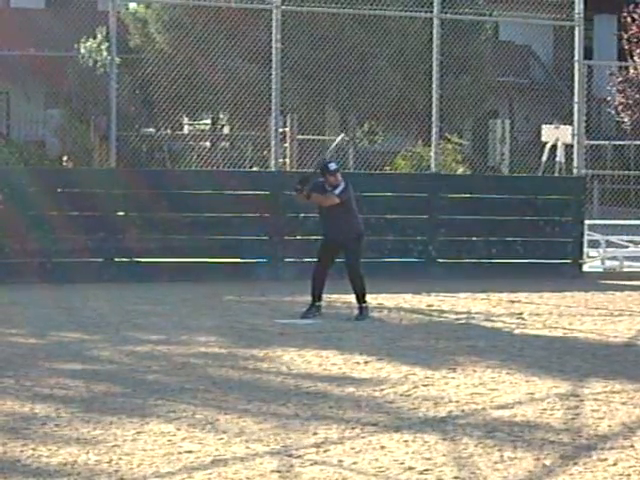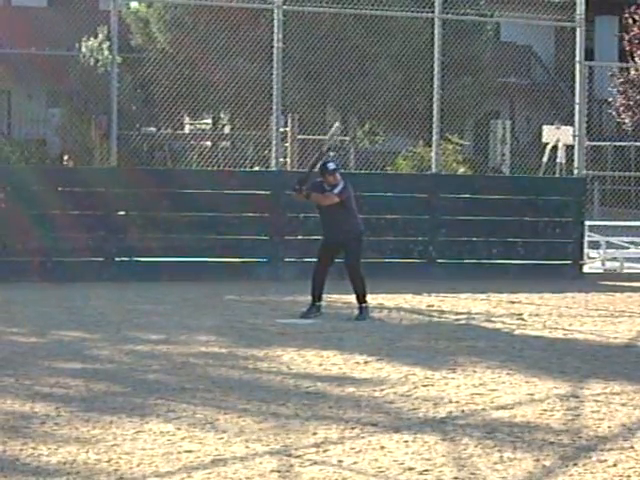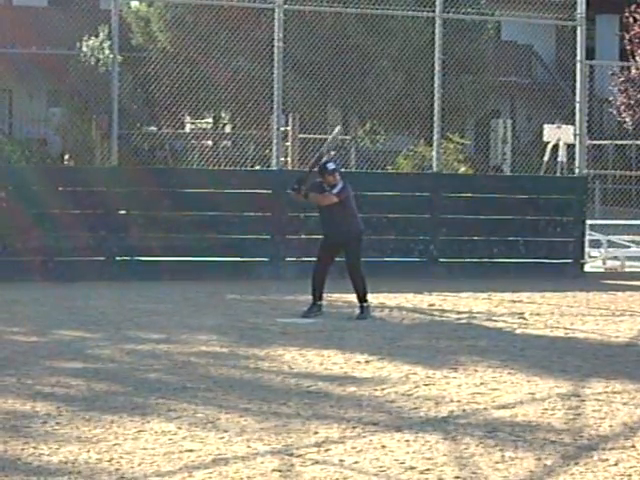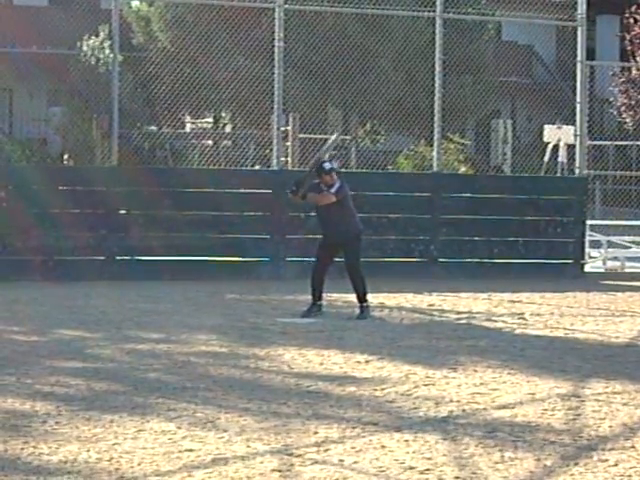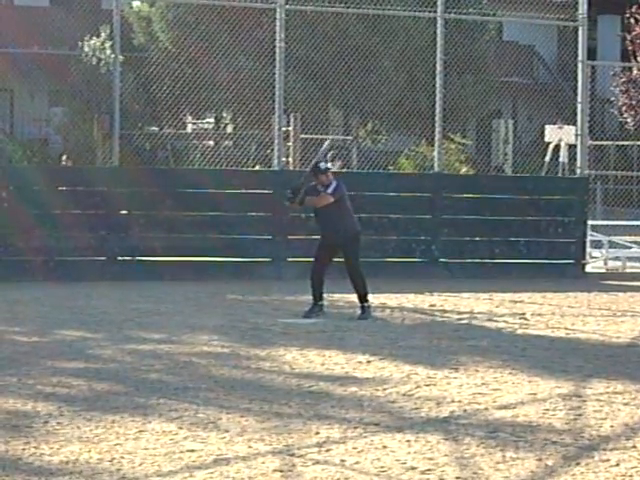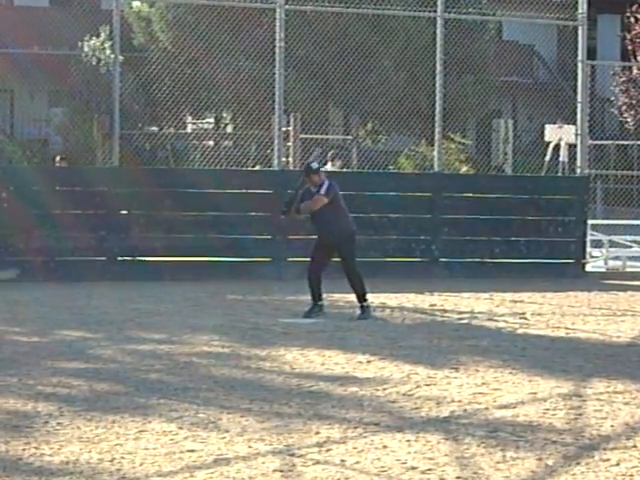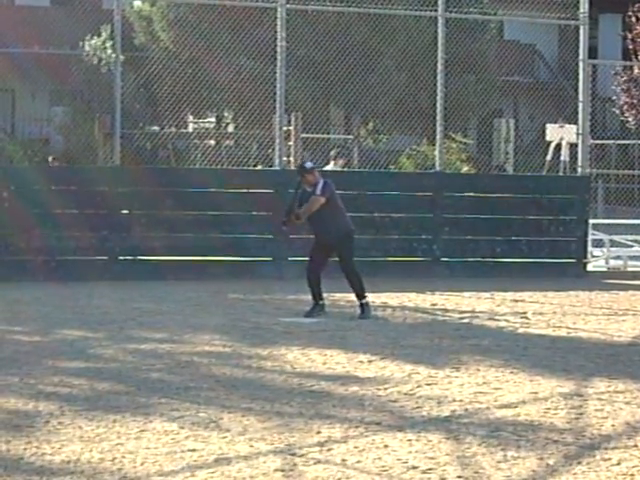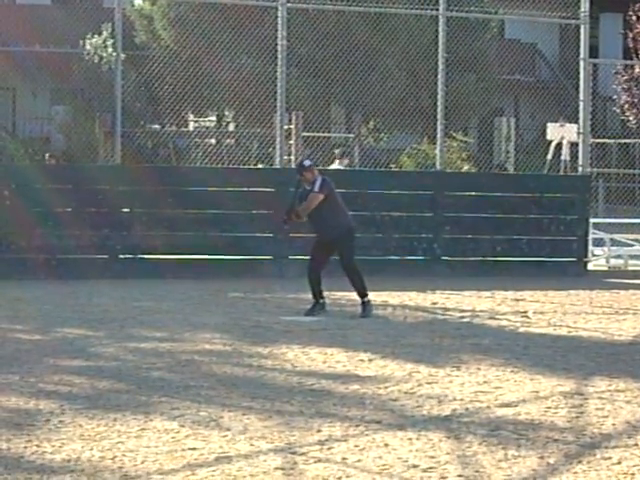
dt=0.2s
person 1, frame 1
left shoulder: (344, 186)
right shoulder: (318, 185)
left elbow: (325, 201)
right elbow: (303, 195)
left wrist: (307, 193)
right wrist: (302, 189)
left hip: (352, 235)
right hip: (331, 236)
left knee: (353, 269)
right knee: (319, 269)
left ankle: (363, 306)
right ankle: (315, 305)
person 1, frame 2
left shoulder: (343, 186)
right shoulder: (318, 185)
left elbow: (325, 200)
right elbow: (302, 194)
left wrist: (306, 193)
right wrist: (300, 189)
left hip: (352, 235)
right hip: (331, 236)
left knee: (353, 269)
right knee: (319, 269)
left ankle: (363, 306)
right ankle: (316, 305)
person 1, frame 3
left shoulder: (343, 186)
right shoulder: (318, 185)
left elbow: (323, 200)
right elbow: (302, 194)
left wrist: (305, 193)
right wrist: (299, 189)
left hip: (352, 235)
right hip: (331, 235)
left knee: (354, 269)
right knee: (319, 269)
left ankle: (364, 305)
right ankle: (317, 304)
person 1, frame 4
left shoulder: (340, 186)
right shoulder: (315, 186)
left elbow: (321, 200)
right elbow: (298, 198)
left wrist: (303, 194)
right wrist: (297, 191)
left hip: (351, 235)
right hip: (330, 236)
left knee: (353, 269)
right knee: (318, 269)
left ankle: (364, 305)
right ankle: (316, 304)
person 1, frame 5
left shoulder: (337, 186)
right shoulder: (311, 188)
left elbow: (319, 202)
right elbow: (298, 204)
left wrist: (301, 199)
right wrist: (294, 197)
left hip: (349, 235)
right hip: (328, 237)
left knee: (353, 269)
right knee: (317, 269)
left ankle: (365, 306)
right ankle: (317, 305)
person 1, frame 6
left shoulder: (329, 186)
right shoulder: (306, 193)
left elbow: (315, 205)
right elbow: (300, 212)
left wrist: (297, 208)
right wrist: (292, 210)
left hip: (345, 235)
right hip: (325, 238)
left knee: (350, 269)
right knee: (313, 270)
left ankle: (364, 305)
right ankle: (317, 304)
person 1, frame 7
left shoulder: (324, 185)
right shoulder: (302, 194)
left elbow: (313, 206)
right elbow: (301, 215)
left wrist: (297, 215)
right wrist: (295, 216)
left hip: (342, 234)
right hip: (322, 238)
left knee: (348, 267)
right knee: (312, 270)
left ankle: (364, 303)
right ankle: (319, 303)
person 1, frame 8
left shoulder: (323, 182)
right shoulder: (303, 193)
left elbow: (312, 203)
right elbow: (303, 215)
left wrist: (295, 213)
right wrist: (295, 215)
left hip: (343, 231)
right hip: (324, 236)
left knee: (348, 265)
right knee: (313, 268)
left ankle: (365, 301)
right ankle: (319, 302)
